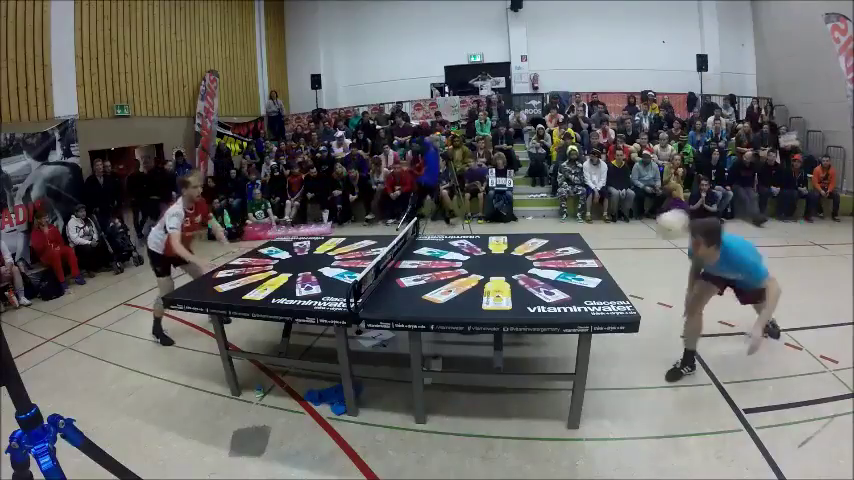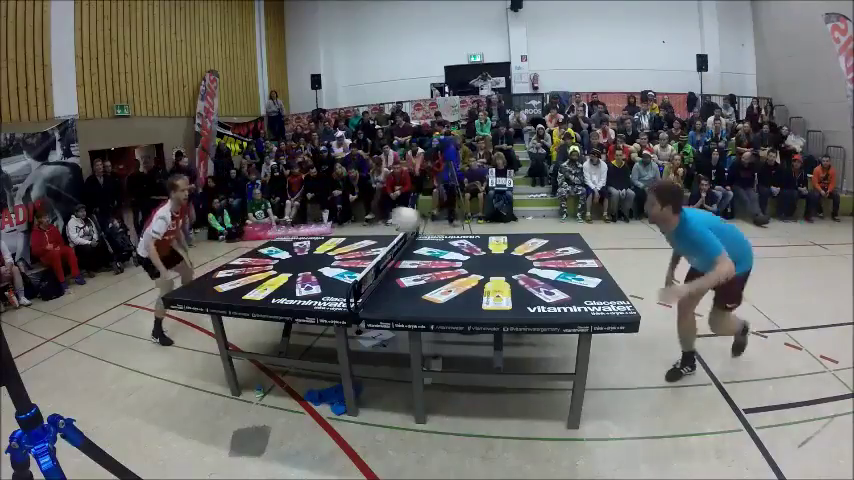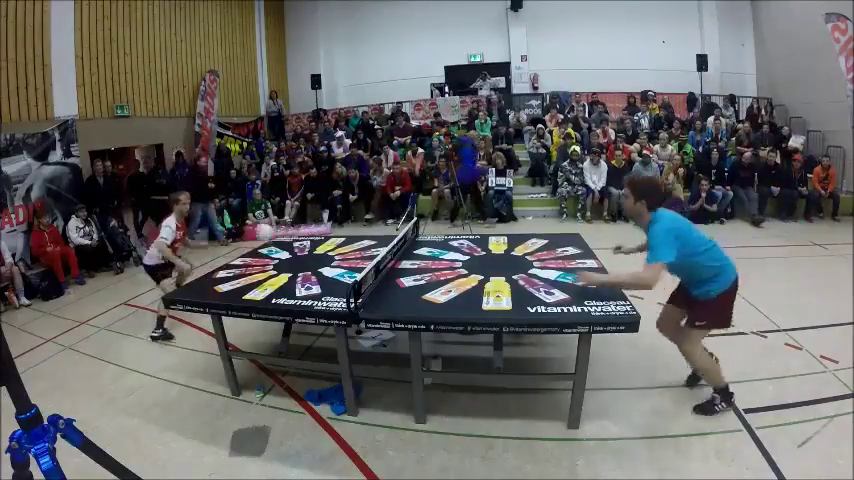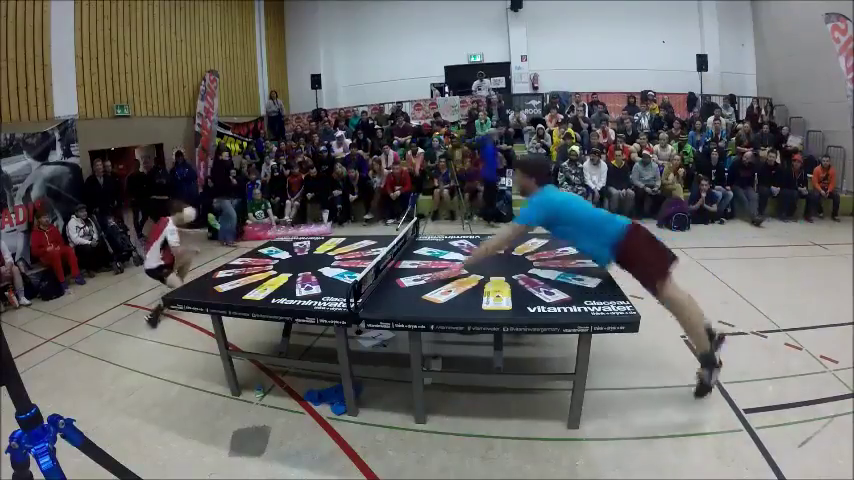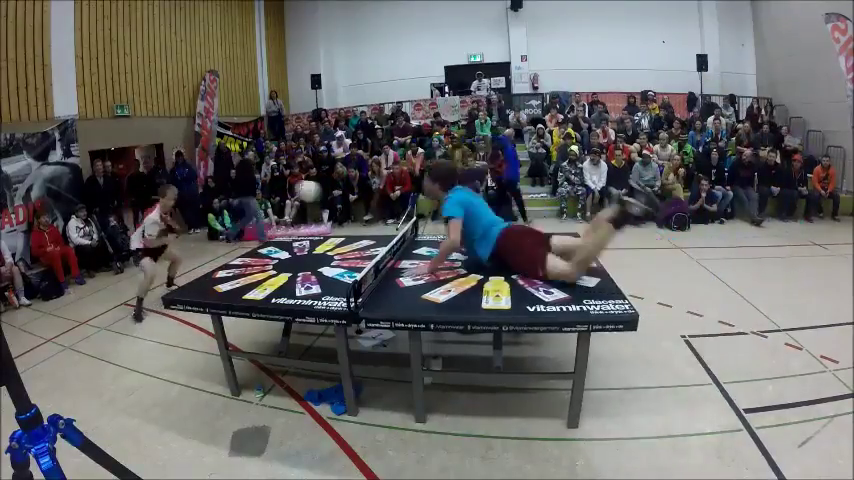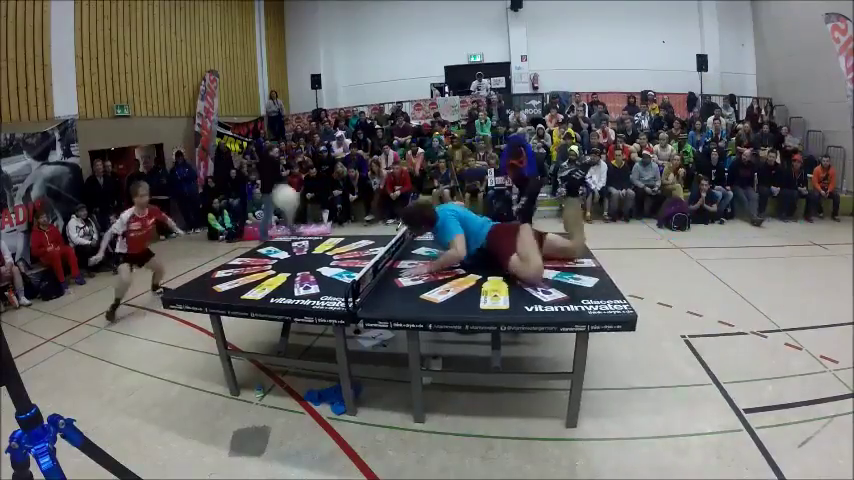
dt=0.3s
person 1, frame 1
left shoulder: (738, 255)
right shoulder: (698, 251)
left elbow: (774, 288)
left wrist: (758, 326)
right wrist: (689, 290)
left hip: (750, 275)
right hip: (718, 271)
left knee: (761, 309)
right knee: (693, 305)
left ankle: (767, 323)
right ankle: (688, 359)
person 1, frame 2
left shoulder: (695, 228)
right shoulder: (671, 223)
left elbow: (726, 268)
left wrist: (687, 288)
right wrist: (670, 271)
left hip: (734, 262)
right hip: (705, 259)
left knee: (717, 324)
right knee: (684, 307)
left ankle: (740, 329)
right ankle: (688, 360)
person 1, frame 3
left shoulder: (663, 228)
right shoulder: (659, 219)
left elbow: (648, 279)
left wrist: (599, 279)
right wrist: (634, 249)
left hip: (717, 284)
right hip: (699, 279)
left knee: (687, 344)
right knee: (665, 325)
left ankle: (724, 394)
right ankle: (705, 362)
person 1, frame 4
left shoulder: (540, 202)
right shoulder: (549, 195)
left elbow: (504, 238)
left wrist: (467, 262)
left hip: (622, 241)
right hip: (624, 236)
left knee: (669, 295)
right knee: (669, 294)
left ankle: (707, 359)
right ankle: (708, 336)
person 1, frame 5
left shoulder: (453, 201)
right shoulder: (463, 193)
left elbow: (453, 241)
left wrist: (430, 266)
left hip: (506, 246)
right hip: (511, 235)
left knee: (572, 272)
right knee: (582, 244)
left ankle: (619, 217)
right ankle: (617, 211)
person 1, frame 6
left shoulder: (446, 220)
right shoulder: (441, 211)
left elbow: (459, 253)
left wrist: (429, 267)
left knee: (533, 273)
right knee: (576, 246)
right ankle: (572, 189)
person 2, frame 1
left shoulder: (200, 204)
right shoulder: (175, 212)
left elbow: (214, 226)
right elbow: (175, 244)
left wrist: (228, 245)
right wrist: (199, 261)
left hip: (181, 246)
right hip: (158, 249)
left knee: (202, 277)
right knee: (167, 291)
right ankle: (156, 328)
person 2, frame 2
left shoulder: (182, 208)
right shoulder: (163, 215)
right elbow: (149, 245)
left wrist: (185, 252)
right wrist: (162, 271)
left hip: (165, 249)
right hip: (148, 254)
left knee: (188, 271)
right knee: (167, 289)
right ankle: (157, 332)
person 2, frame 3
left shoulder: (181, 222)
right shoulder: (170, 224)
left elbow: (184, 241)
right elbow: (161, 248)
right wrist: (179, 263)
left hip: (164, 260)
right hip: (154, 263)
left knee: (187, 268)
right knee: (171, 290)
right ankle: (158, 329)
person 2, frame 4
left shoulder: (166, 221)
right shoulder: (171, 228)
right elbow: (177, 251)
right wrist: (192, 250)
left hip: (161, 260)
right hip: (154, 266)
left knee: (187, 258)
right knee: (178, 286)
left ankle: (179, 286)
right ankle: (154, 314)
person 2, frame 5
left shoulder: (164, 210)
right shoulder: (154, 217)
right elbow: (151, 242)
left wrist: (174, 228)
right wrist: (167, 240)
left hip: (150, 244)
right hip: (141, 246)
left knee: (176, 258)
right knee: (151, 273)
left ankle: (169, 284)
right ankle: (138, 307)
person 2, frame 6
left shoulder: (152, 210)
right shoulder: (126, 217)
left elbow: (167, 220)
right elbow: (109, 233)
left wrist: (177, 230)
right wrist: (101, 252)
left hip: (142, 250)
right hip: (125, 252)
left knee: (160, 269)
right knee: (125, 280)
left ankle: (155, 287)
right ankle: (114, 306)
